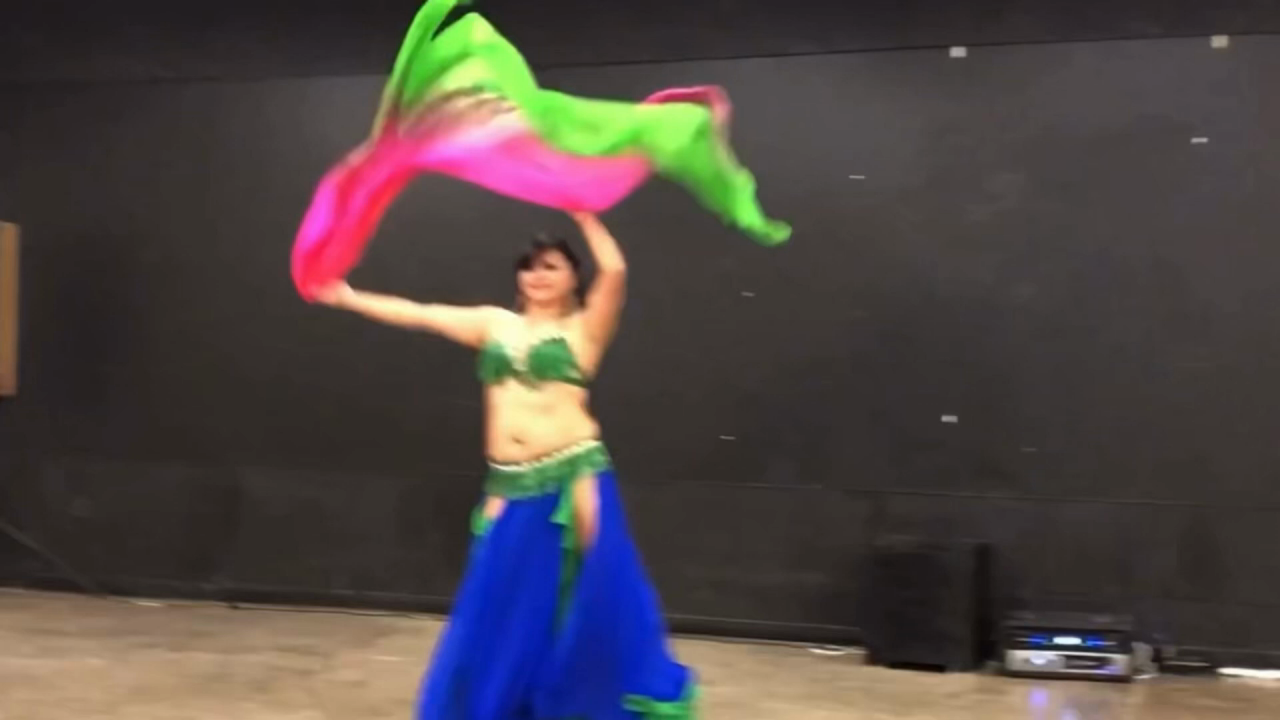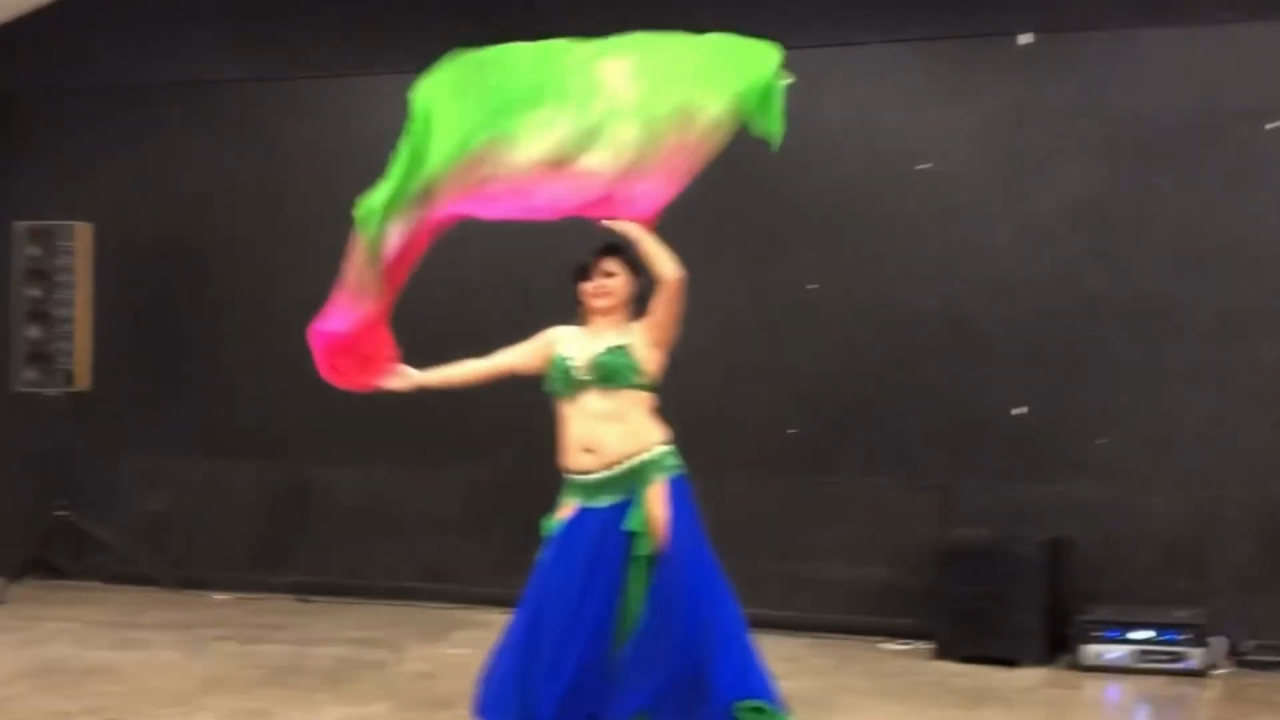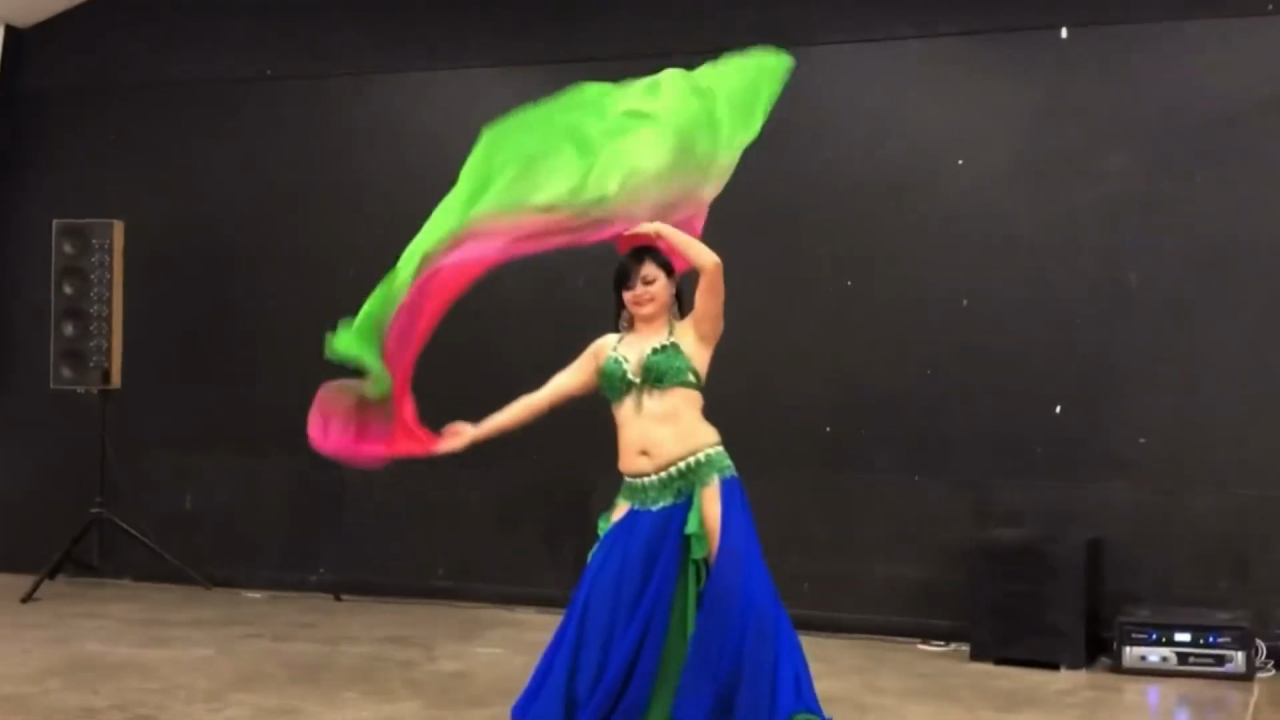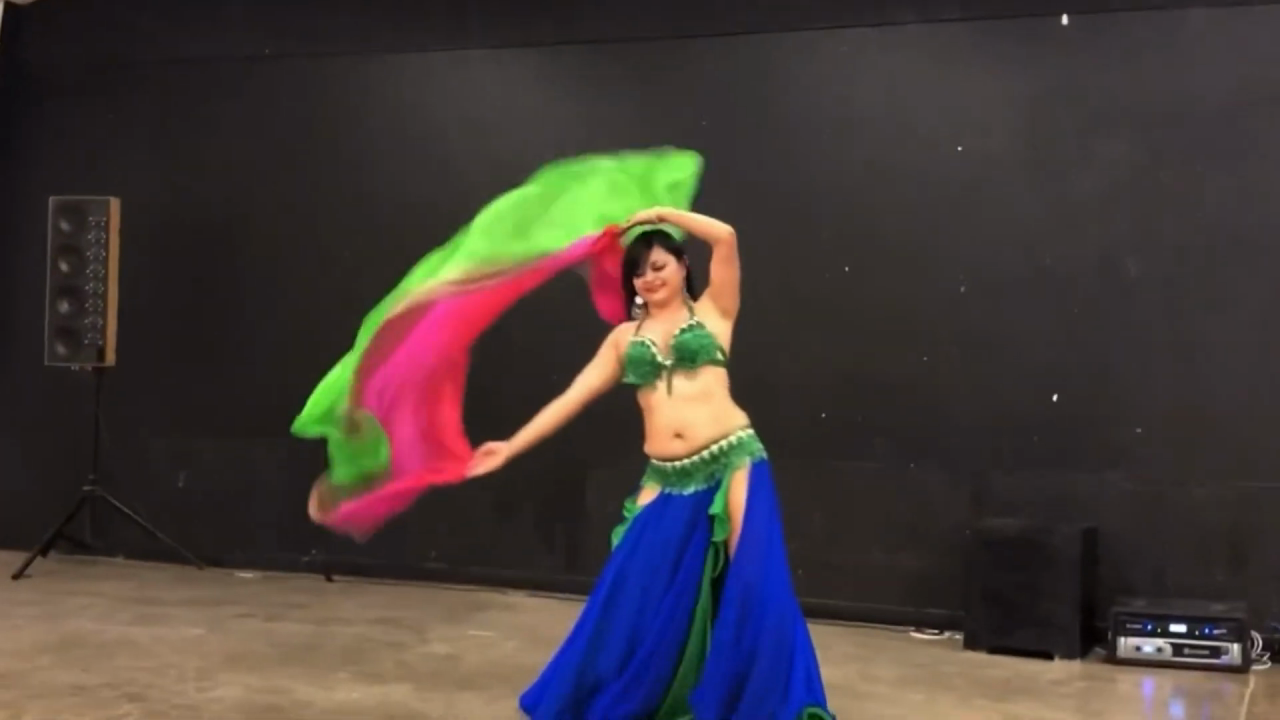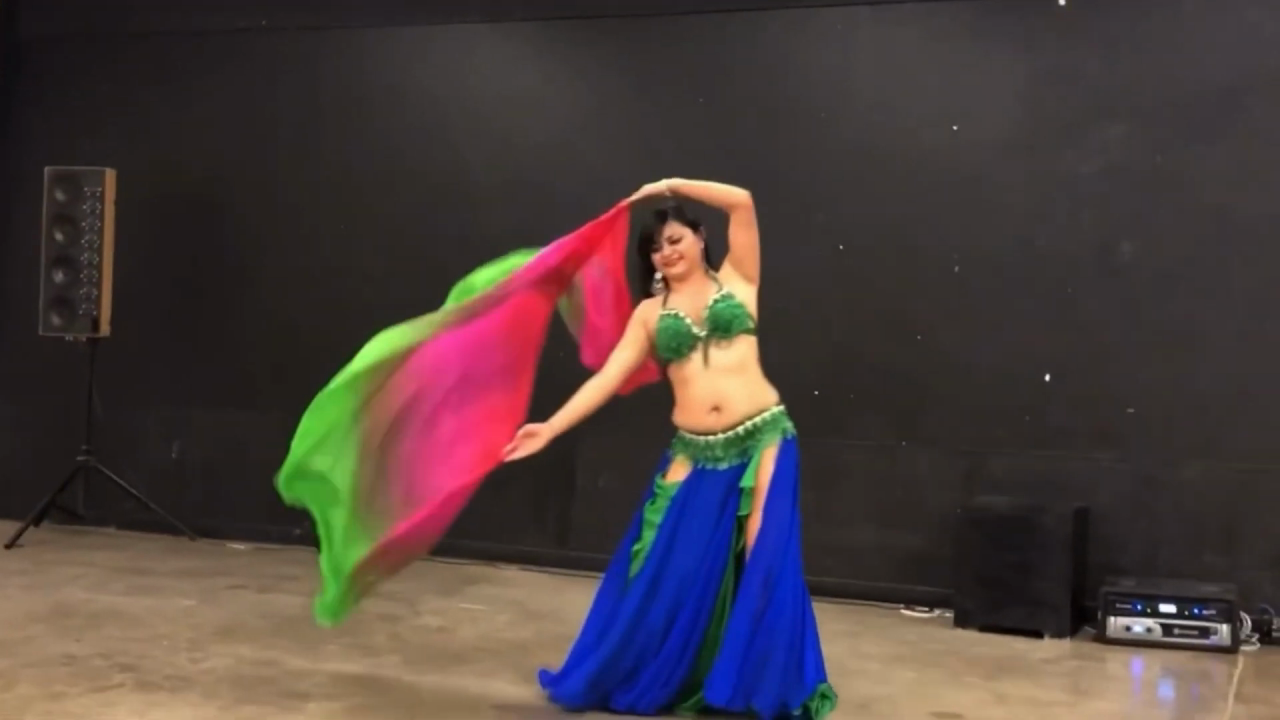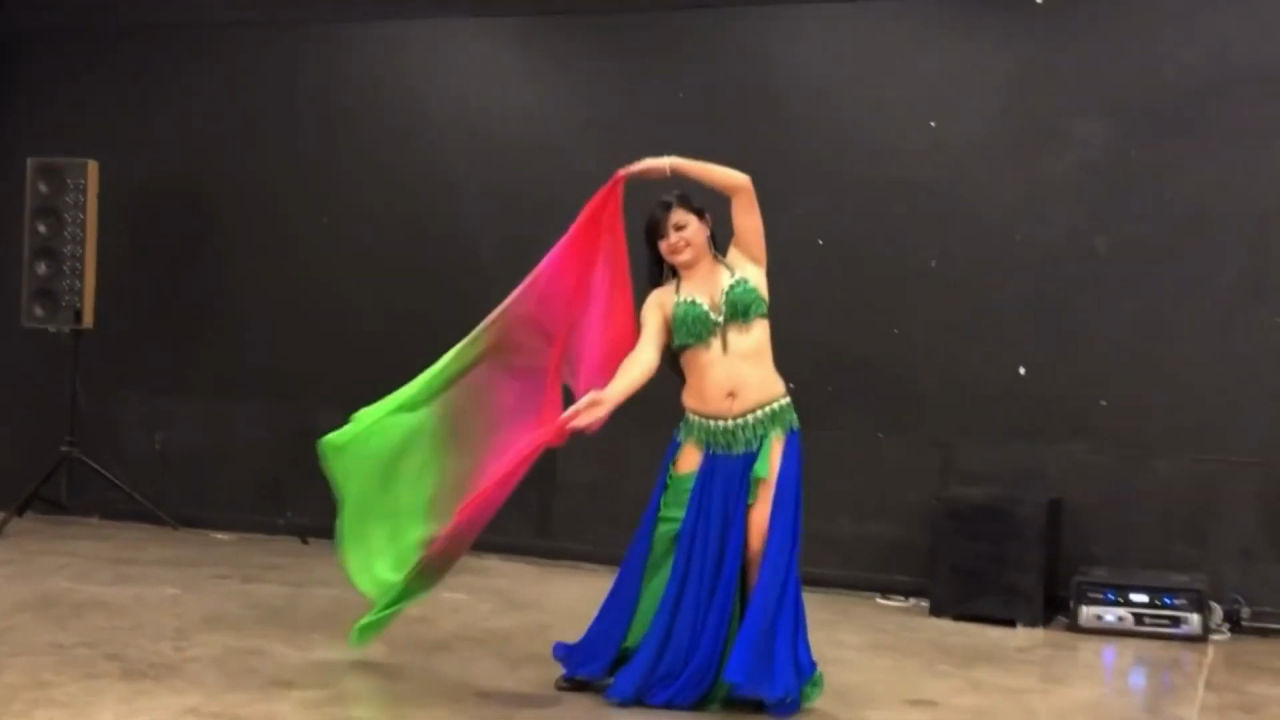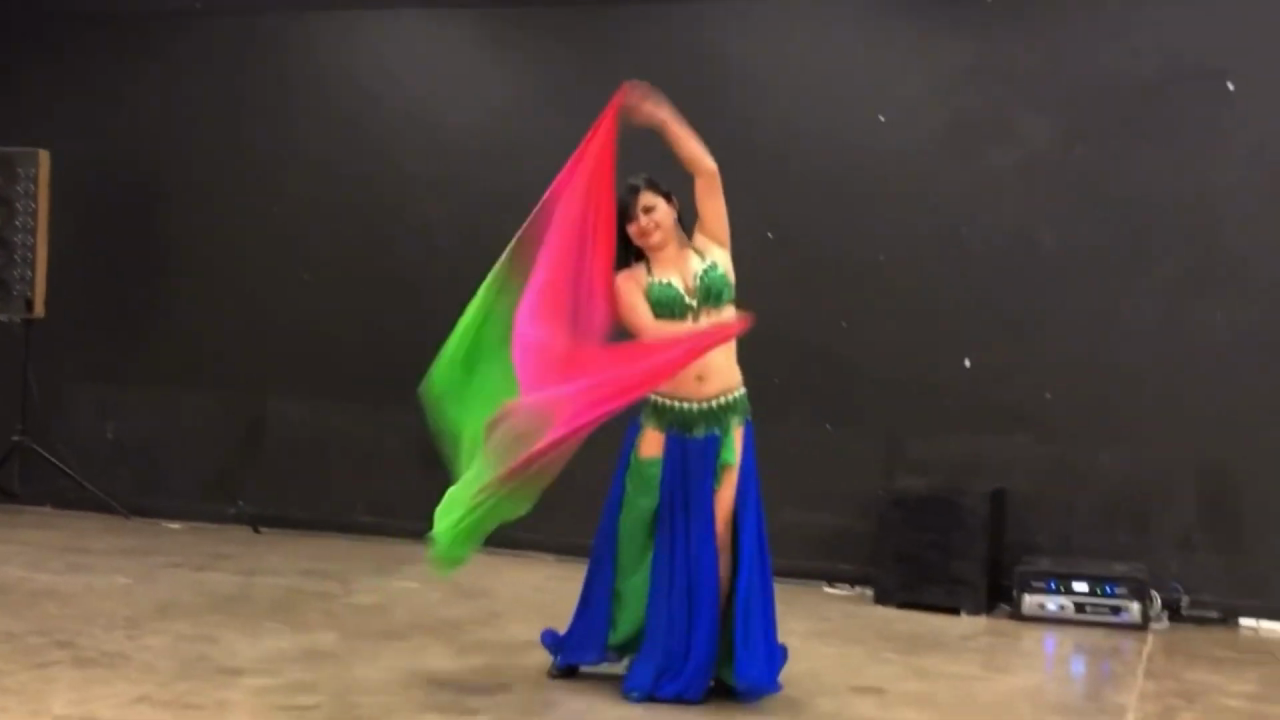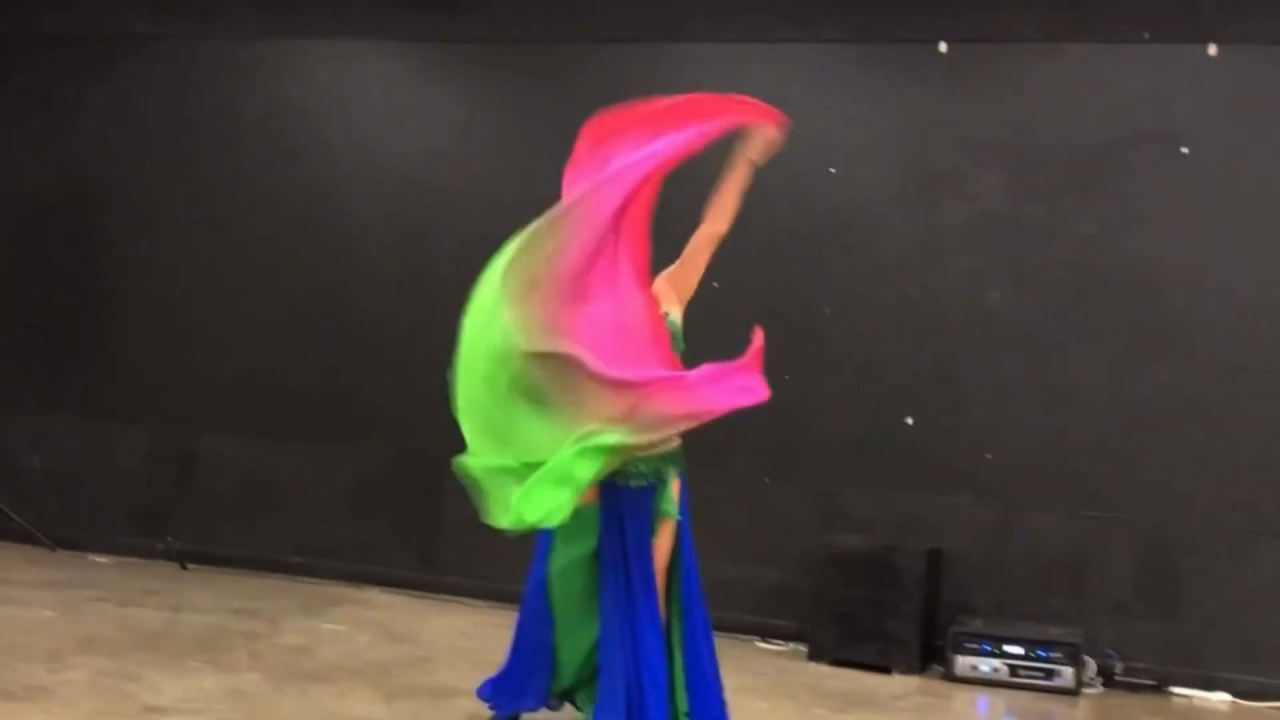
dt=0.2s
person 1, frame 1
left shoulder: (583, 331)
right shoulder: (495, 323)
left elbow: (613, 271)
right elbow: (420, 315)
left wrist: (585, 217)
right wrist: (349, 297)
left hip: (574, 471)
right hip: (510, 484)
left knee: (605, 584)
right knee: (499, 596)
person 1, frame 2
left shoulder: (647, 336)
right shoulder: (560, 340)
left elbow: (672, 277)
right elbow: (491, 366)
left wrist: (630, 229)
right wrist: (421, 378)
left hip: (649, 476)
right hip: (584, 492)
left knee: (687, 588)
right knee: (558, 599)
person 1, frame 3
left shoulder: (694, 334)
right shoulder: (607, 348)
left elbow: (711, 266)
right elbow: (545, 395)
left wrist: (659, 229)
right wrist: (480, 431)
left hip: (702, 477)
right hip: (639, 495)
left knee: (738, 593)
right knee: (606, 601)
person 1, frame 4
left shoulder: (712, 312)
right shoulder: (625, 336)
left elbow: (725, 237)
right elbow: (573, 396)
left wrist: (662, 215)
right wrist: (512, 446)
left hip: (732, 460)
right hip: (665, 477)
left knee: (751, 580)
right knee: (630, 584)
person 1, frame 5
left shoulder: (736, 280)
right shoulder: (650, 313)
left elbow: (740, 201)
right elbow: (610, 375)
left wrist: (673, 186)
right wrist: (554, 425)
left hip: (762, 435)
right hip: (693, 450)
left knee: (763, 557)
right knee: (660, 559)
right ankle: (604, 672)
person 1, frame 6
left shoulder: (745, 264)
right shoulder: (660, 301)
left elbow: (741, 186)
right elbow: (643, 359)
left wrist: (672, 165)
right wrist: (606, 398)
left hip: (769, 424)
right hip: (702, 435)
left knee: (760, 547)
right knee: (677, 546)
left ankle: (757, 670)
right ankle: (619, 661)
person 1, frame 7
left shoulder: (710, 248)
right shoulder: (630, 280)
left elbow: (707, 171)
right elbow: (647, 328)
left wrist: (659, 116)
right wrist: (695, 334)
left hip: (725, 414)
right hip: (664, 417)
left knee: (717, 537)
right knee: (645, 531)
left ankle: (716, 652)
right ankle: (628, 649)
person 1, frame 8
left shoulder: (667, 297)
left elbow: (711, 227)
left wrist: (746, 156)
left hip: (660, 465)
right hip: (603, 462)
left knee: (652, 589)
right knee: (571, 579)
